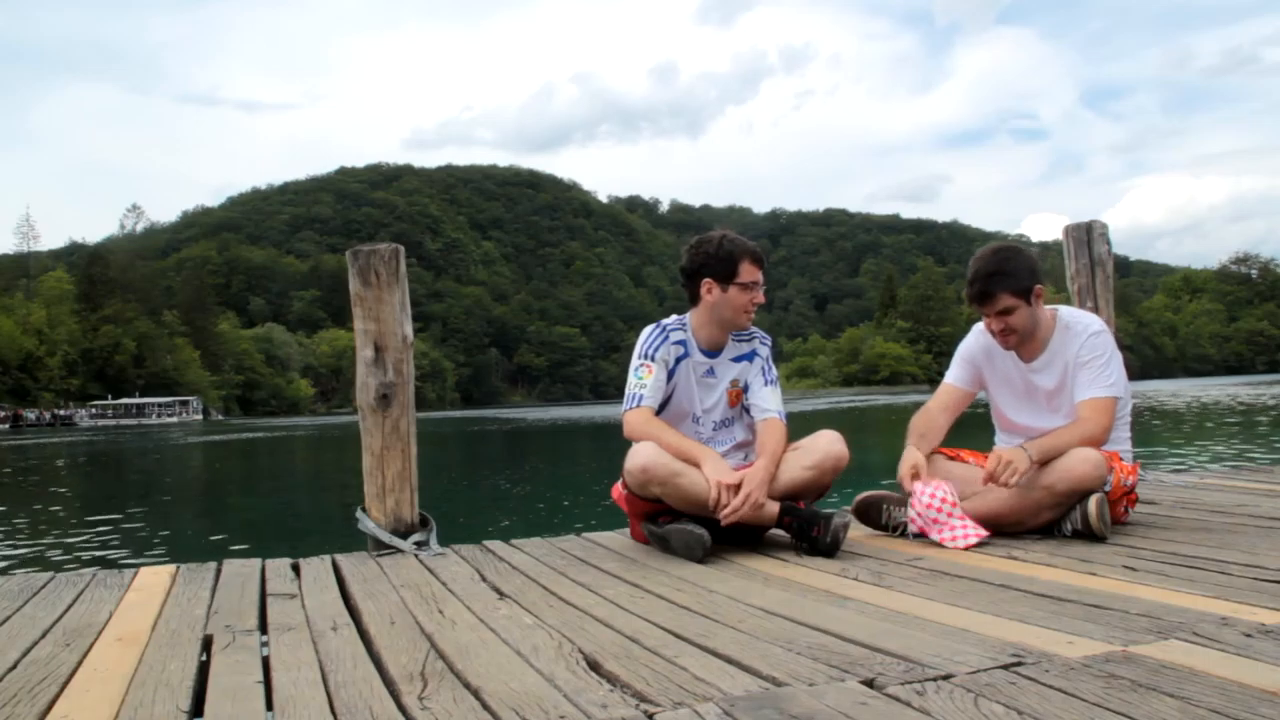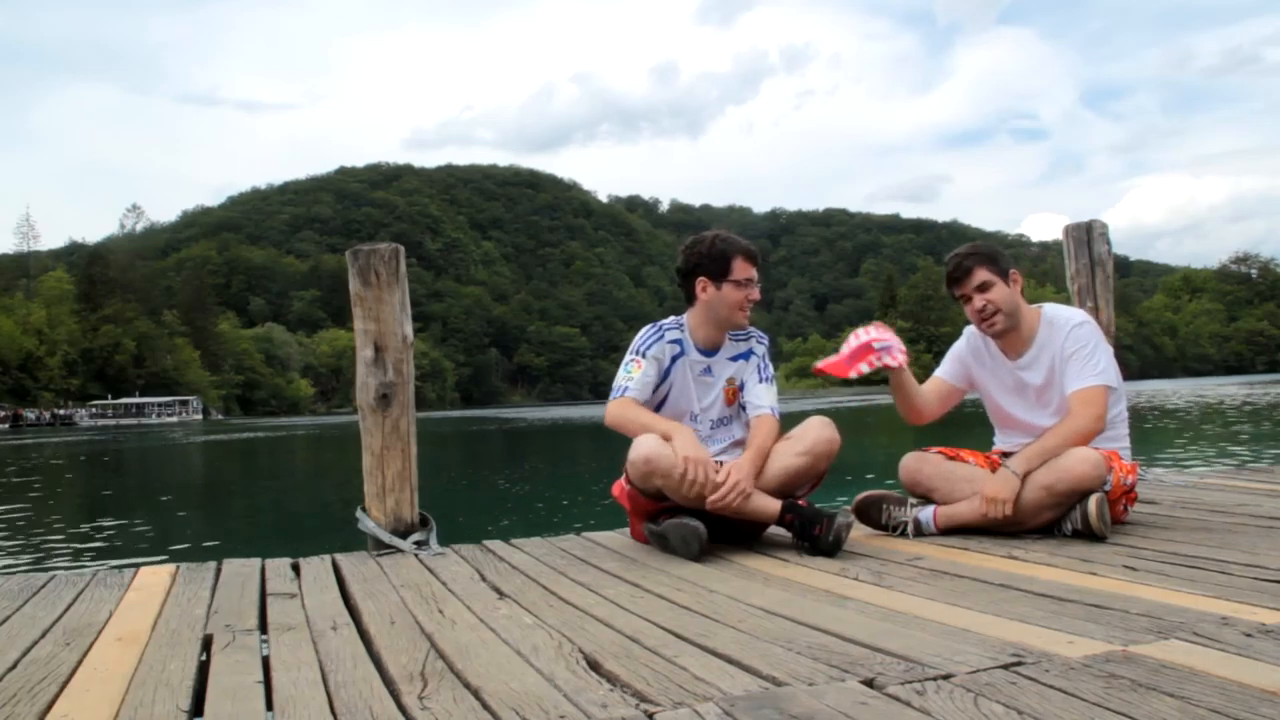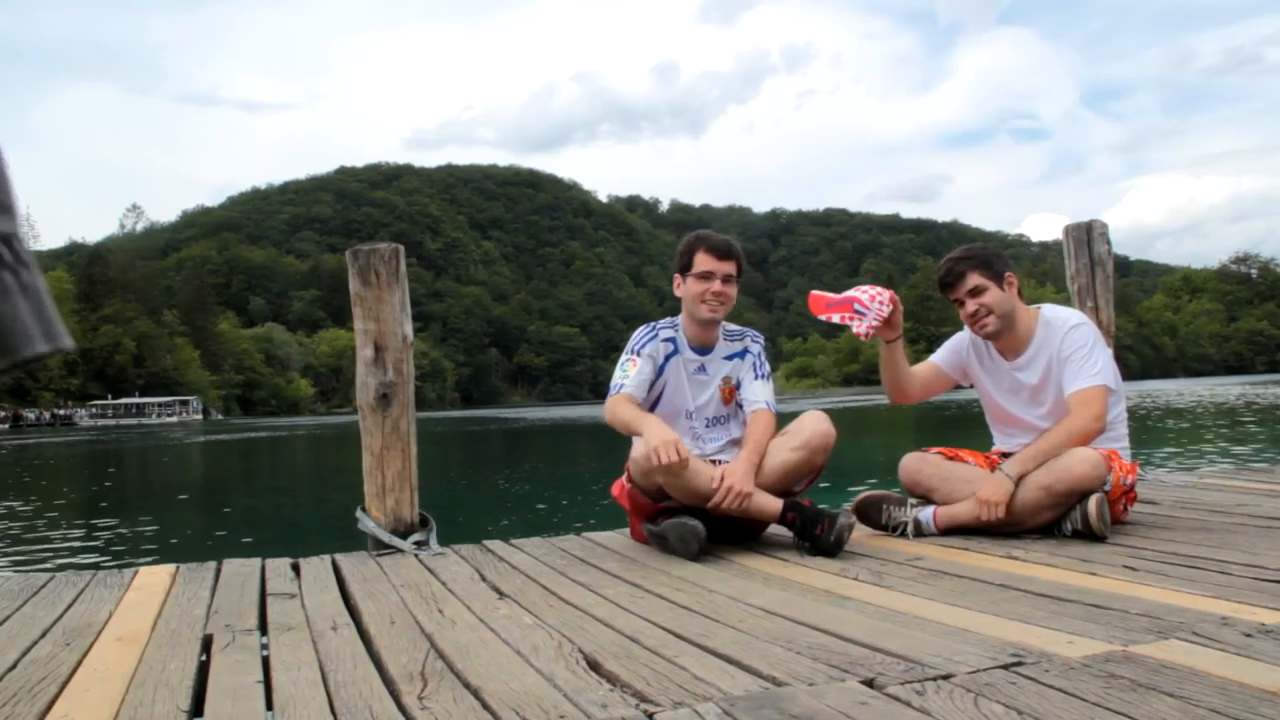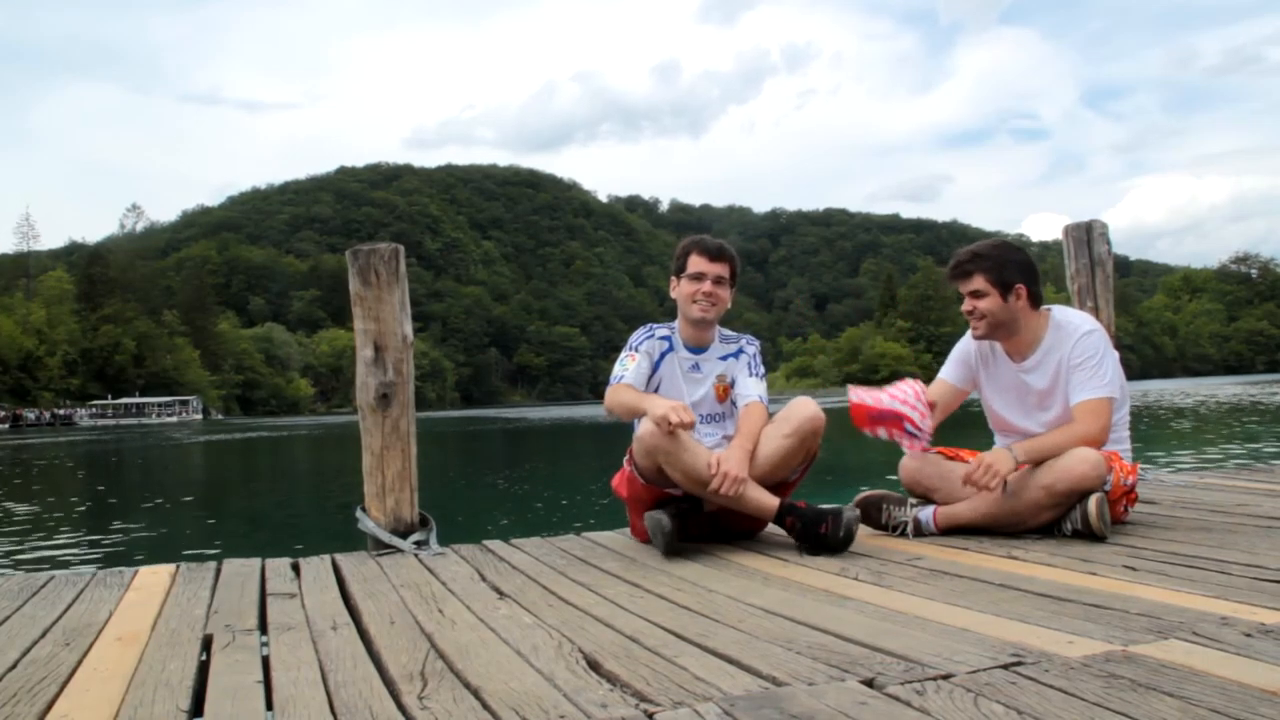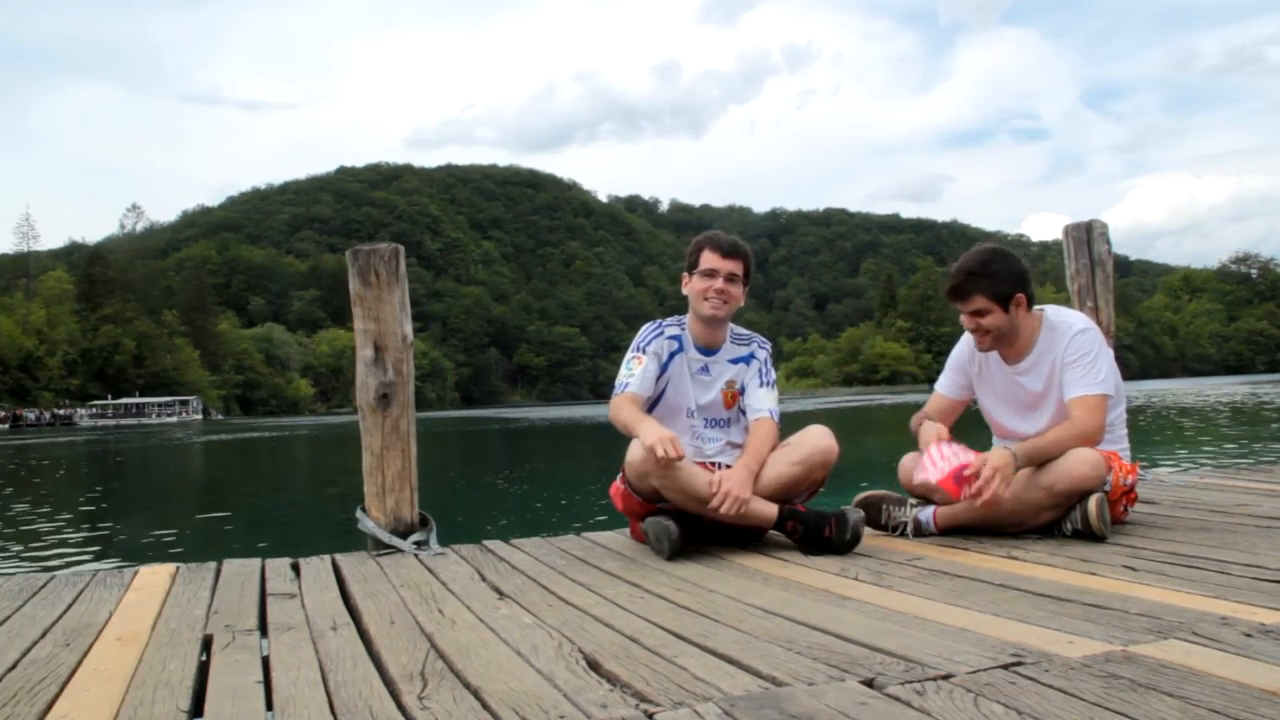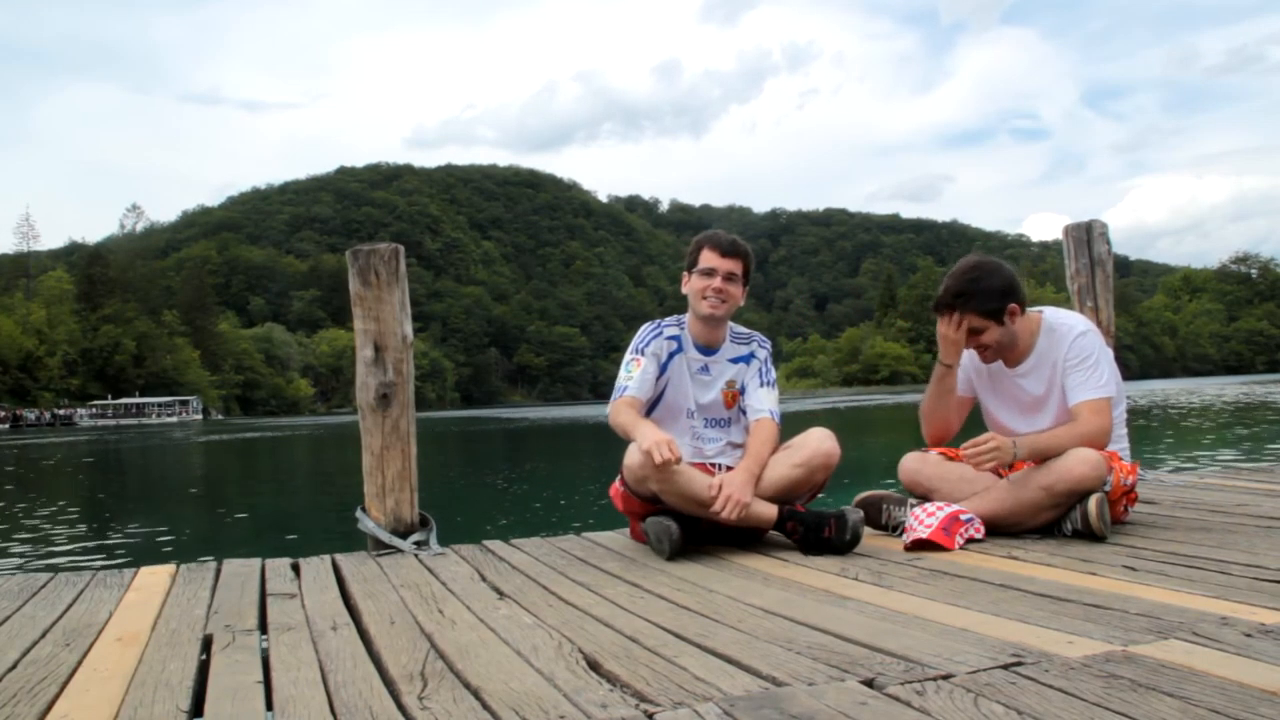
dt=0.5s
person 1, frame 1
left shoulder: (755, 345)
right shoulder: (660, 338)
left elbow: (771, 419)
right elbow: (635, 422)
left wrist: (761, 471)
right wrist: (708, 459)
left hip: (738, 479)
right hip: (673, 483)
left knee: (831, 447)
right knee: (643, 461)
left ankle: (687, 519)
right ankle: (793, 518)
person 1, frame 2
left shoulder: (752, 345)
right shoulder: (657, 340)
left elbow: (765, 417)
right elbow: (617, 411)
left wrist: (747, 464)
right wrist: (678, 431)
left hip: (734, 479)
right hip: (675, 481)
left knee: (822, 433)
right knee: (647, 453)
left ankle: (689, 521)
right ankle: (794, 515)
person 1, frame 3
left shoulder: (748, 345)
right shoulder: (651, 339)
left elbow: (761, 413)
right elbow: (615, 407)
left wrist: (745, 463)
right wrist: (651, 425)
left hip: (732, 479)
right hip: (670, 485)
left knee: (817, 427)
right knee: (648, 453)
left ankle: (692, 519)
right ankle: (796, 516)
person 1, frame 4
left shoulder: (743, 348)
right shoulder: (649, 341)
left elbow: (754, 408)
right elbow: (615, 397)
left wrist: (739, 451)
right wrist: (652, 402)
left hip: (728, 484)
right hip: (662, 486)
left knee: (806, 412)
right knee: (654, 429)
left ankle: (685, 516)
right ankle: (793, 517)
person 1, frame 5
left shoulder: (754, 350)
right shoulder: (657, 337)
left elbow: (764, 421)
right elbow: (621, 406)
left wrist: (743, 471)
right wrist: (647, 426)
left hip: (732, 483)
right hip: (666, 489)
left knee: (820, 443)
right knee: (644, 455)
left ankle: (686, 522)
right ankle: (795, 522)
person 1, frame 6
left shoulder: (754, 349)
right shoulder: (656, 337)
left elbow: (765, 421)
right elbow: (621, 409)
left wrist: (745, 475)
right wrist: (645, 431)
left hip: (732, 480)
right hip: (668, 484)
left knee: (822, 444)
right knee: (641, 459)
left ankle: (686, 523)
right ankle: (794, 522)
person 2, frame 1
left shoulder: (1087, 334)
right shoulder: (980, 341)
left elbow: (1095, 428)
right elbow: (939, 411)
left wrist: (1028, 452)
right wrist: (913, 449)
left hip: (1095, 468)
right hip: (1013, 467)
left knee: (1083, 465)
right knee: (919, 466)
right ankle: (1057, 512)
person 2, frame 2
left shoulder: (1073, 328)
right shoulder: (972, 345)
left elbow: (1089, 420)
right elbow: (920, 411)
left wrist: (1014, 469)
right wrist: (896, 368)
left hip: (1095, 466)
right hip: (1014, 466)
left knee: (1081, 466)
right knee: (915, 466)
left ankle: (926, 518)
right ankle: (1063, 513)
person 2, frame 3
left shoulder: (1071, 329)
right shoulder: (968, 345)
left elbow: (1089, 421)
right elbow: (904, 392)
left wrist: (1009, 473)
right wrist: (891, 338)
left hip: (1096, 466)
right hip: (1014, 466)
left knee: (1082, 465)
right knee: (914, 467)
left ankle: (926, 518)
right ankle: (1058, 511)
person 2, frame 4
left shoulder: (1081, 334)
right shoulder: (976, 343)
left elbow: (1092, 431)
right elbow: (932, 407)
left wrist: (1013, 454)
left hip: (1096, 469)
right hip: (1015, 470)
left knee: (1082, 465)
right knee: (915, 467)
left ankle: (927, 518)
right ankle: (1059, 513)
person 2, frame 5
left shoulder: (1075, 334)
right shoulder: (971, 347)
left elbow: (1087, 429)
right elbow: (929, 416)
left wrist: (1014, 457)
right wrist: (927, 427)
left hip: (1092, 467)
right hip: (1012, 470)
left knee: (1083, 467)
right knee: (912, 466)
left ankle: (926, 518)
right ankle: (1058, 512)
person 2, frame 6
left shoulder: (1074, 335)
right shoulder: (971, 349)
left elbow: (1097, 432)
right elbow: (937, 432)
left wrist: (1016, 448)
right wrist: (947, 360)
left hip: (1091, 468)
right hip: (1011, 473)
left knee: (1084, 466)
right knee: (914, 466)
right ankle: (1061, 514)
